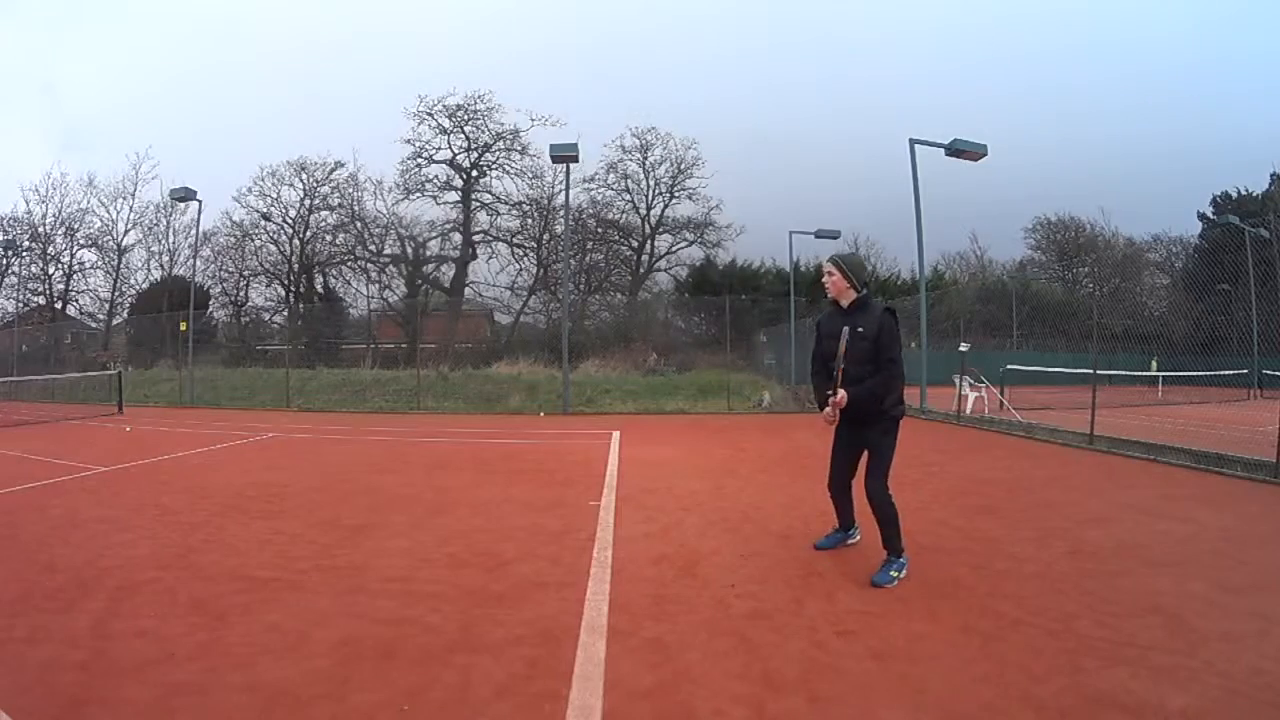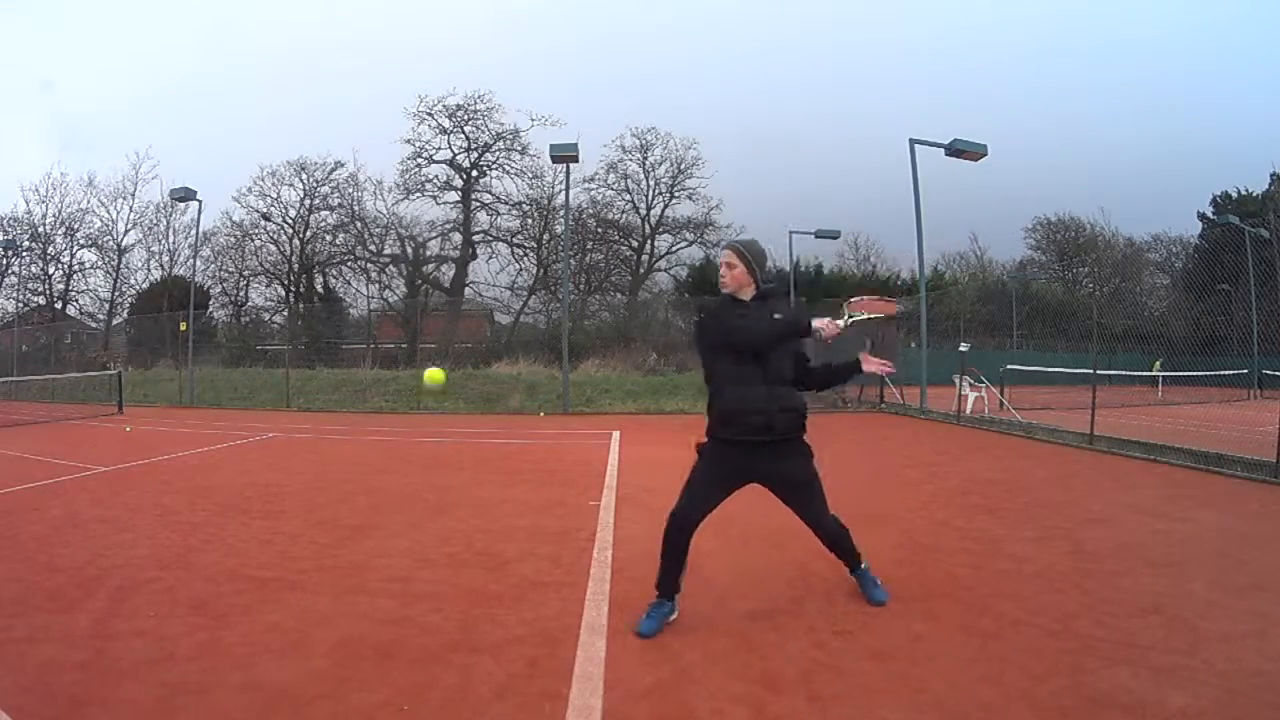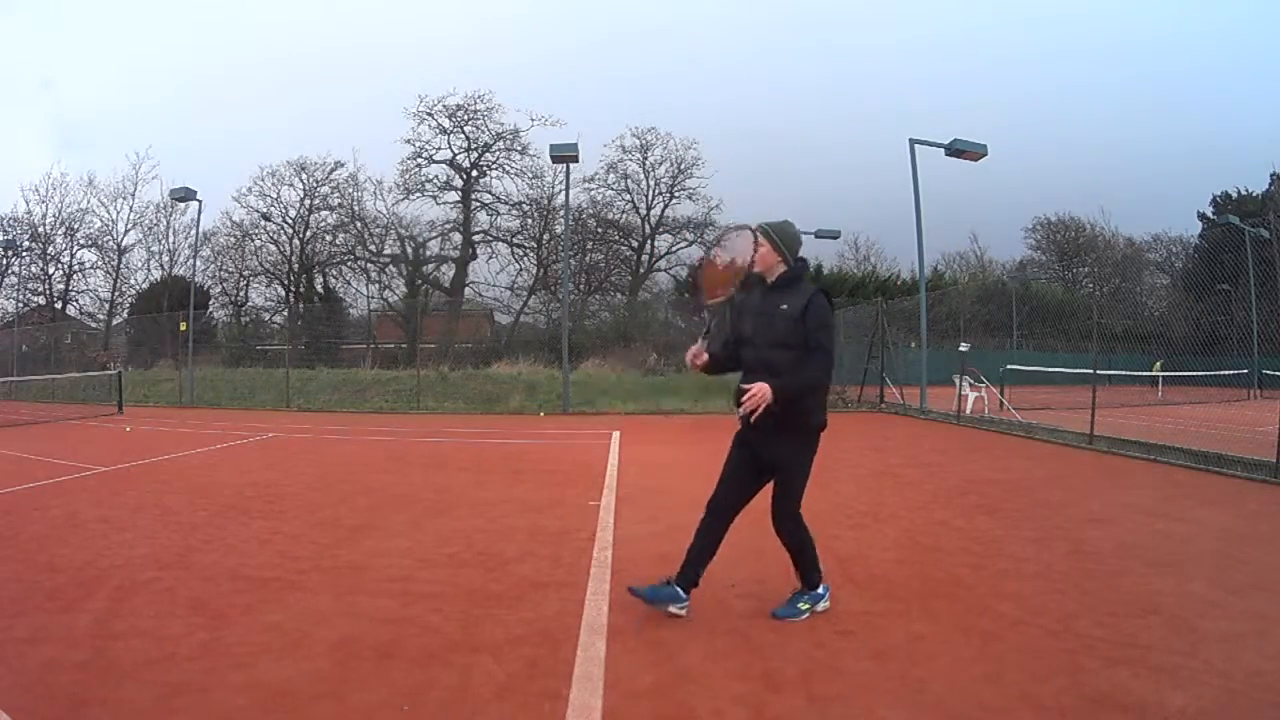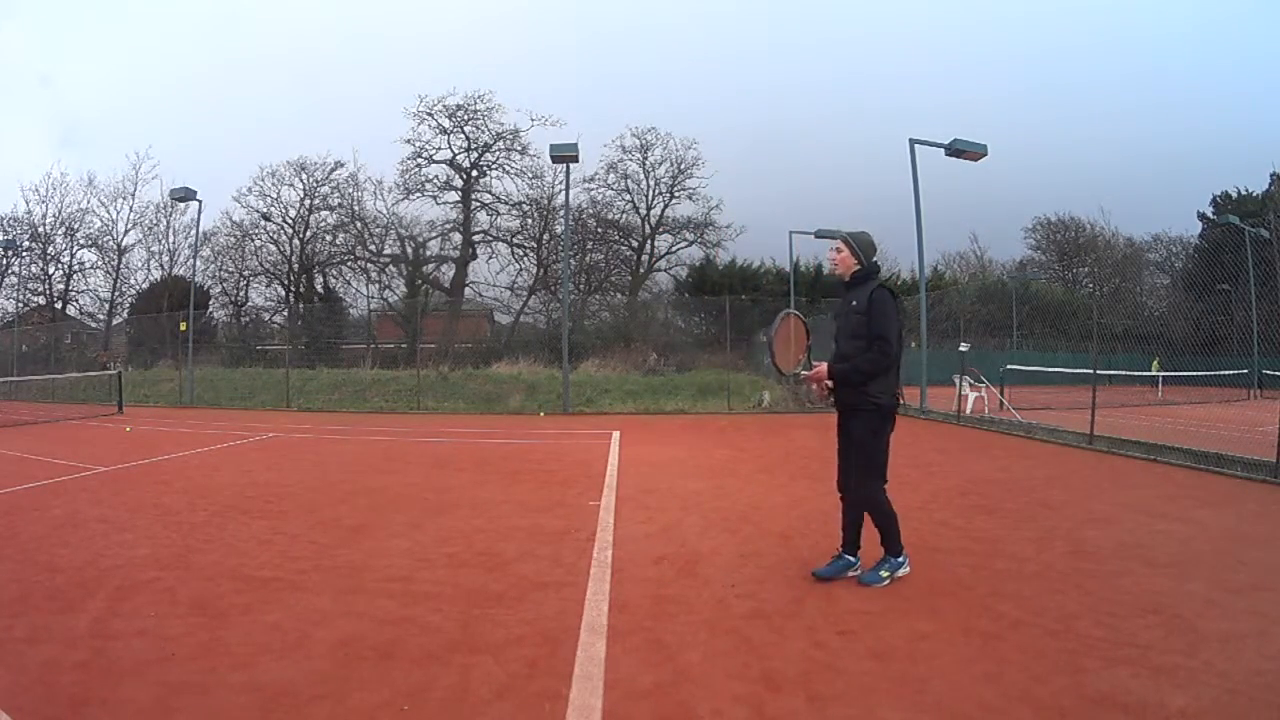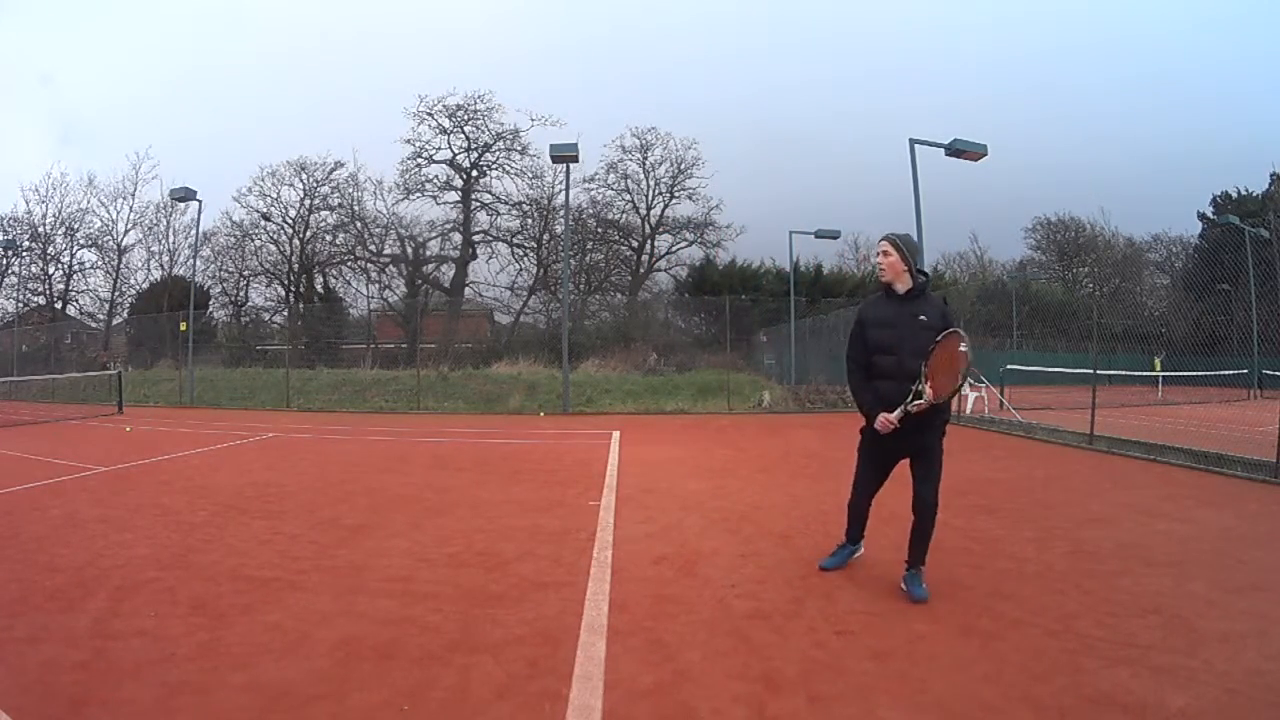
dt=1s
person 1, frame 1
left shoulder: (879, 317)
right shoulder: (827, 321)
left elbow: (893, 373)
right elbow: (819, 369)
left wrist: (853, 395)
right wrist: (828, 401)
left hip: (881, 418)
right hip: (849, 418)
left knee: (875, 487)
right knee: (837, 482)
left ankle: (897, 558)
right ankle: (847, 529)
person 1, frame 2
left shoulder: (783, 312)
right shoulder: (714, 316)
left elbow: (804, 379)
right elbow: (748, 337)
left wrist: (855, 366)
right wrist: (807, 327)
left hip: (782, 443)
right hip: (730, 444)
left knee: (822, 521)
right knee: (680, 520)
left ankle: (859, 571)
right ankle: (666, 600)
person 1, frame 3
left shoulder: (810, 300)
right shoulder: (749, 298)
left elbow: (820, 364)
right elbow: (734, 351)
left wrist: (776, 389)
right wrist: (706, 358)
left hip: (795, 428)
right hip: (755, 425)
left knee: (784, 516)
right knee: (720, 507)
left ankle: (814, 589)
right ankle: (680, 588)
person 1, frame 4
left shoulder: (878, 296)
right shoulder: (848, 297)
left elbow: (882, 354)
left wrist: (835, 371)
right wrist: (831, 376)
left hip: (873, 408)
right hip: (849, 406)
left knee: (868, 487)
right knee: (847, 485)
left ankle: (895, 557)
right ankle: (850, 556)
person 1, frame 5
left shoulder: (935, 308)
right shoulder: (870, 310)
right elbow: (855, 367)
right wrist: (871, 410)
left hip: (927, 425)
right hip: (882, 422)
left knee: (925, 500)
right knee: (862, 492)
left ankle: (914, 571)
right ankle: (852, 544)
